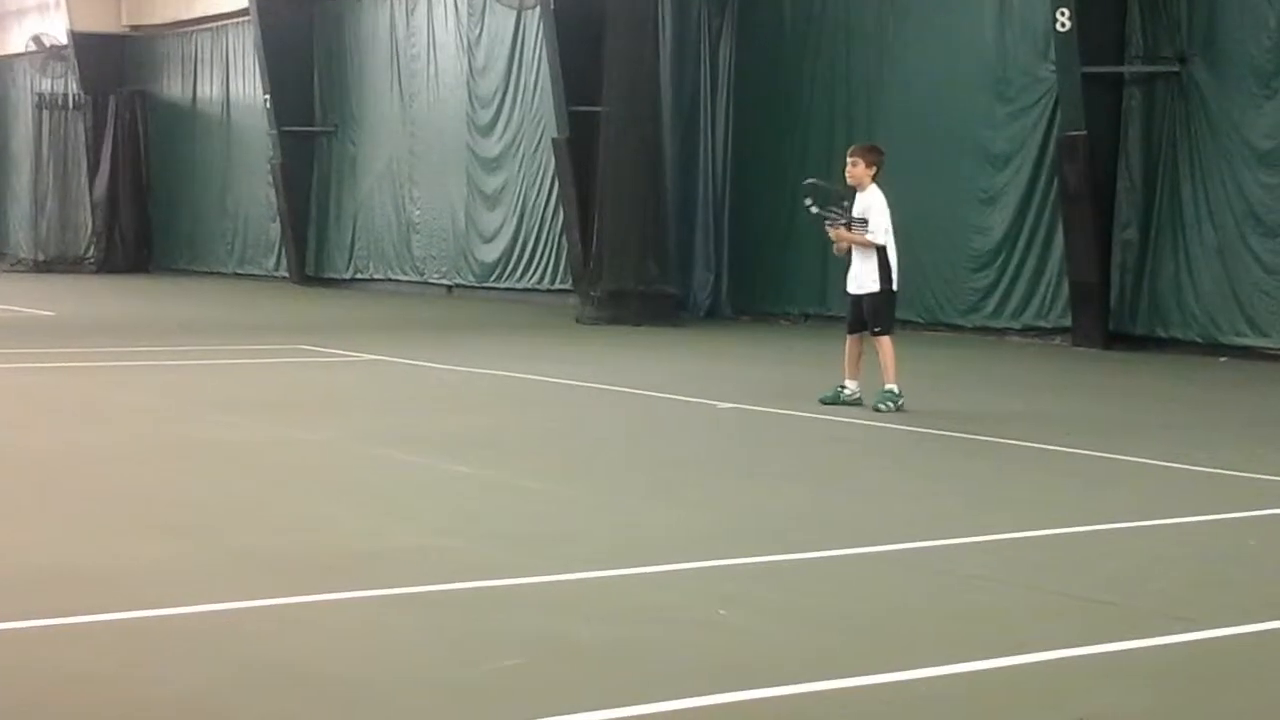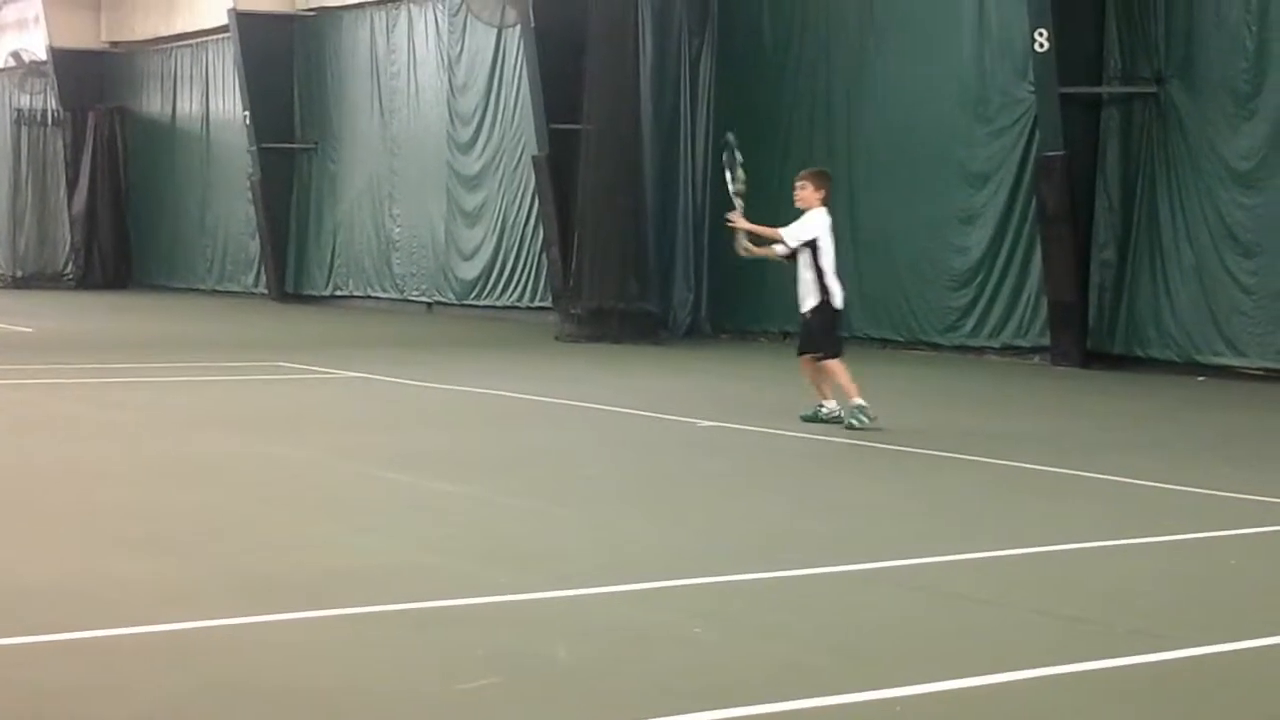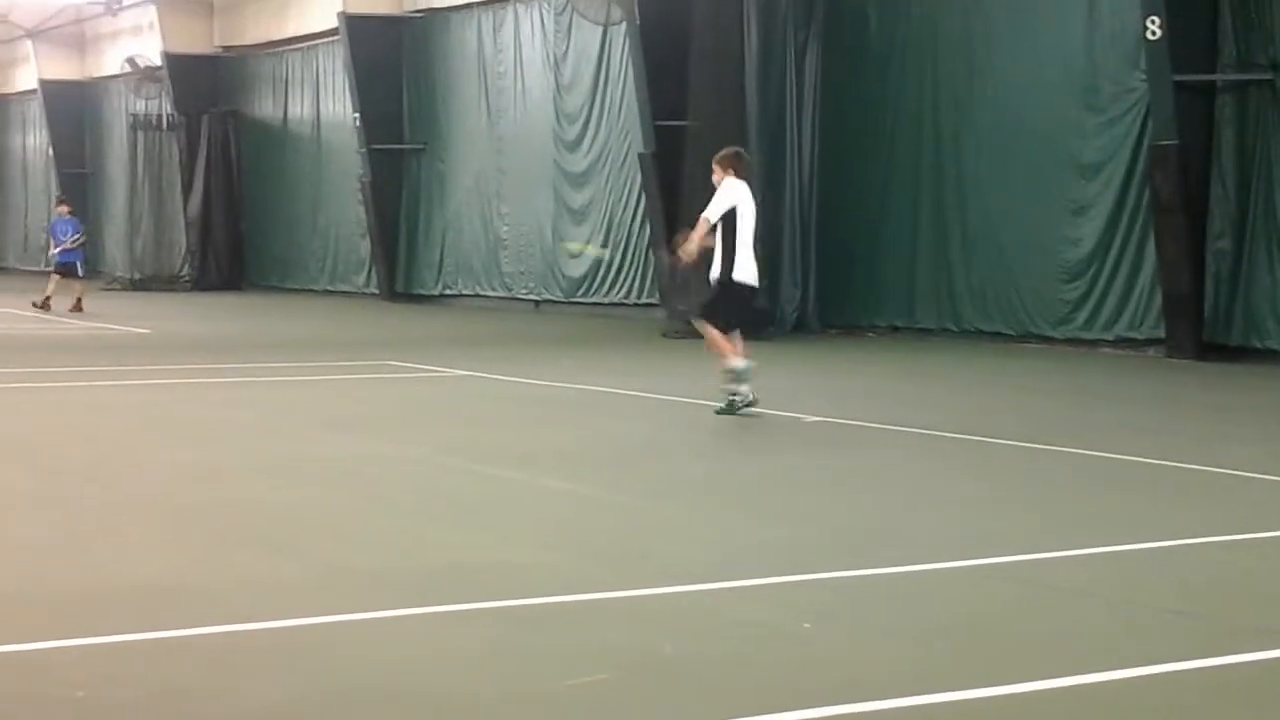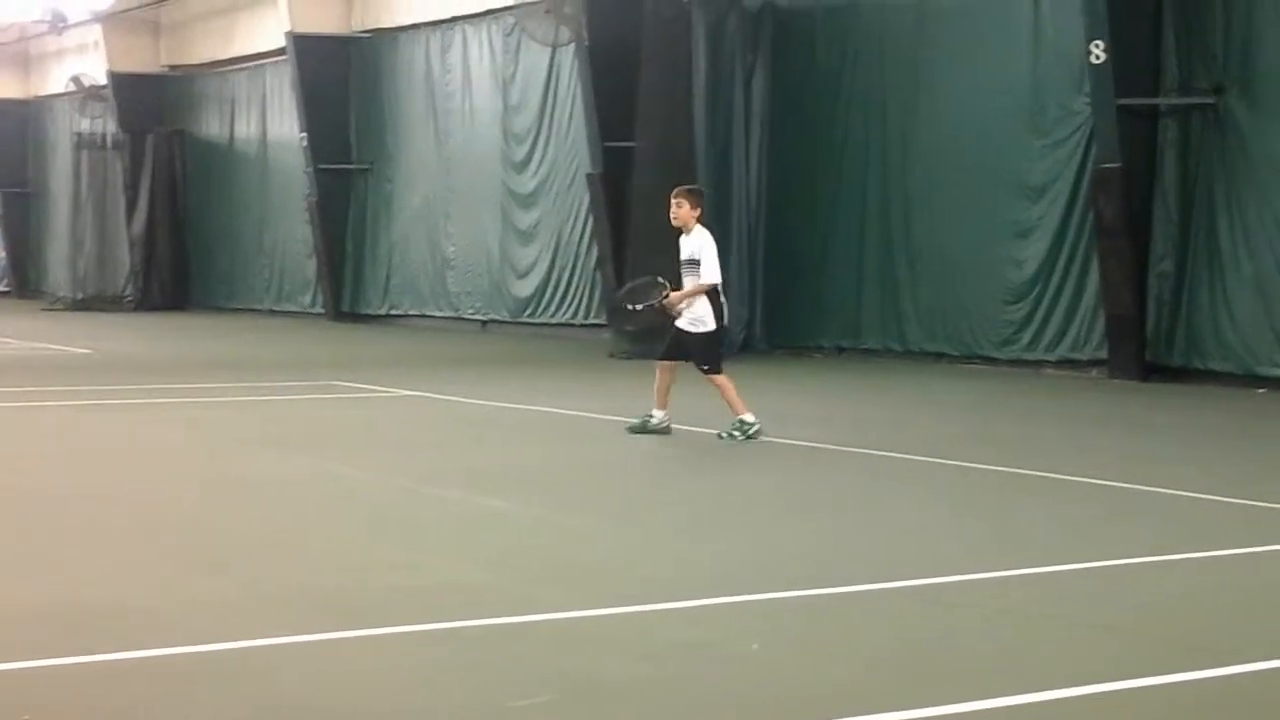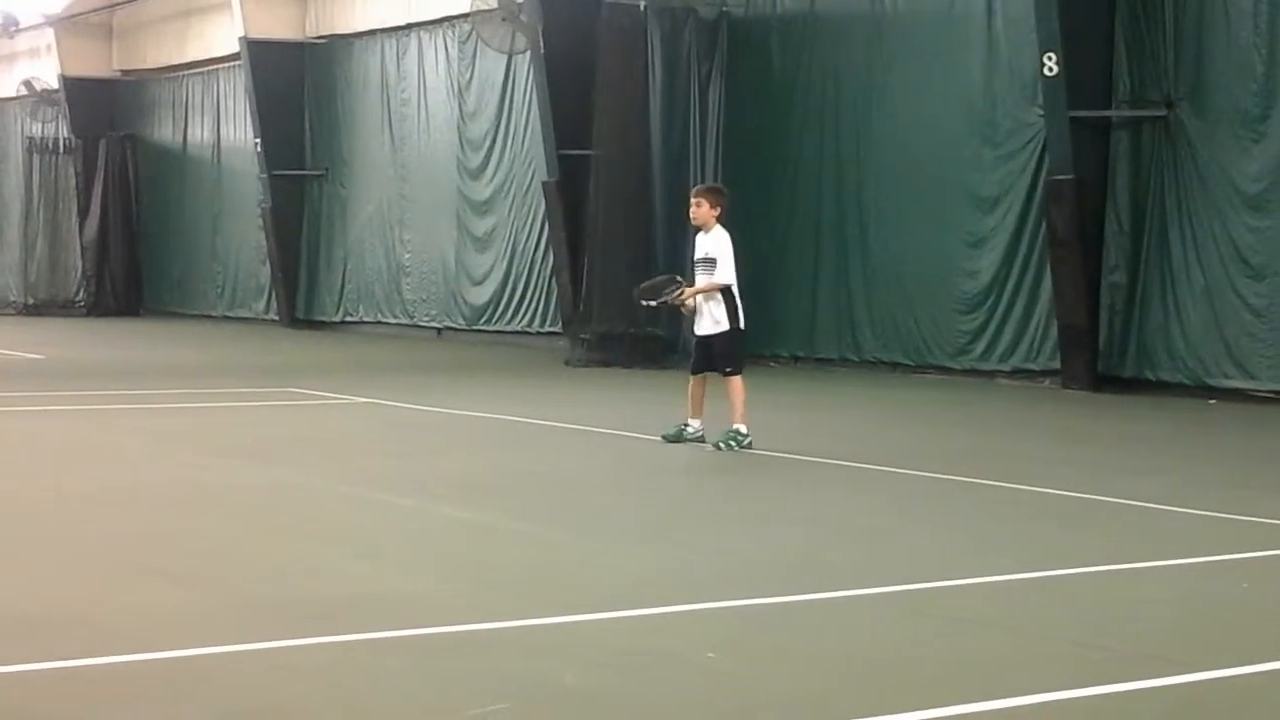
dt=1s
person 1, frame 1
left shoulder: (875, 199)
right shoulder: (859, 197)
left elbow: (877, 239)
left wrist: (847, 237)
right wrist: (844, 244)
left hip: (878, 280)
right hip: (858, 279)
left knee: (880, 334)
right knee: (853, 333)
left ankle: (892, 392)
right ankle: (850, 389)
person 1, frame 2
left shoulder: (817, 219)
right shoulder: (808, 222)
left elbow: (781, 235)
right elbow: (782, 250)
left wrist: (748, 226)
right wrist: (752, 250)
left hip: (825, 301)
right hip: (814, 303)
left knee: (827, 358)
right knee: (807, 356)
left ankle: (860, 406)
right ankle: (830, 406)
person 1, frame 3
left shoulder: (731, 186)
right shoulder: (744, 194)
left elbow: (710, 217)
left wrist: (694, 242)
right wrist: (704, 242)
left hip: (732, 274)
right hip: (746, 276)
left knee: (704, 322)
right knee: (731, 331)
left ankle: (737, 364)
right ankle: (739, 391)
person 1, frame 4
left shoulder: (703, 239)
right shoulder: (684, 239)
left elbow: (710, 280)
left wrist: (681, 295)
right wrist: (680, 303)
left hip: (707, 318)
right hip: (689, 317)
left knee: (712, 372)
right knee: (665, 362)
left ankle: (748, 421)
right ankle: (658, 417)
person 1, frame 5
left shoulder: (721, 238)
right shoulder: (700, 238)
left elbow: (723, 280)
left wrist: (692, 290)
right wrist: (692, 300)
left hip: (725, 320)
right hip: (704, 320)
left knee: (731, 373)
right knee: (697, 372)
left ankle: (740, 431)
right ankle: (694, 426)
